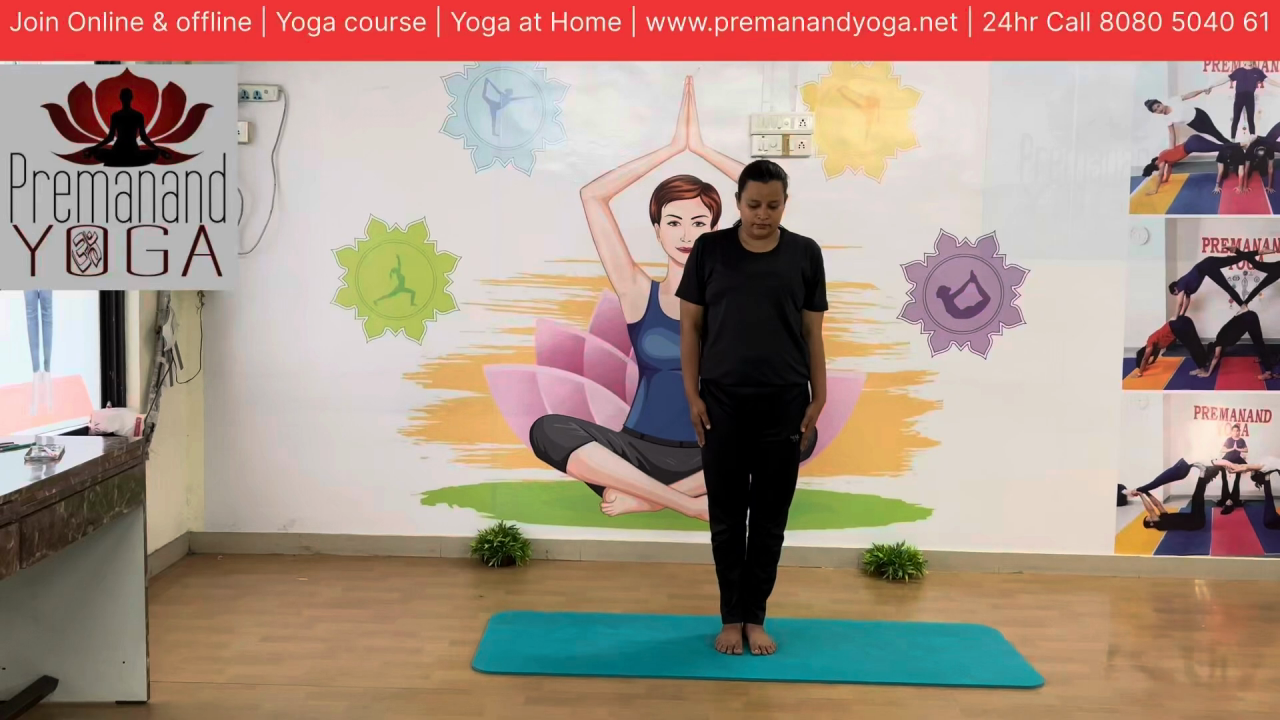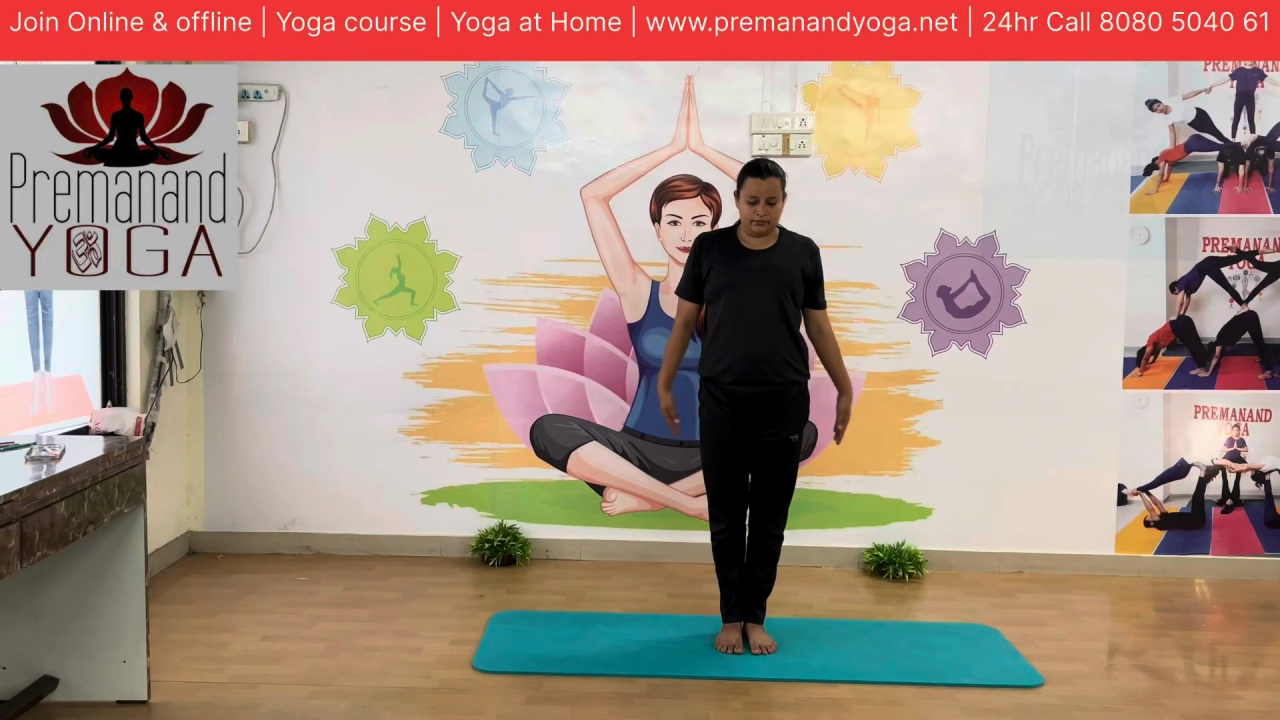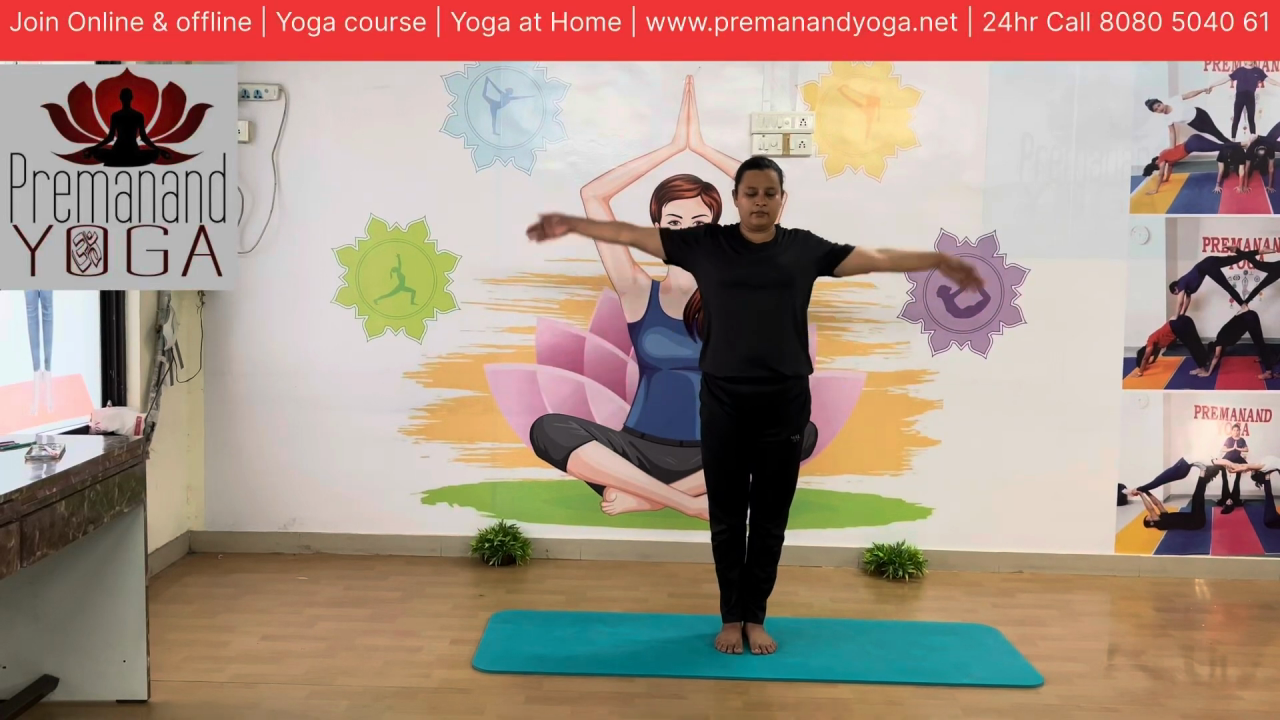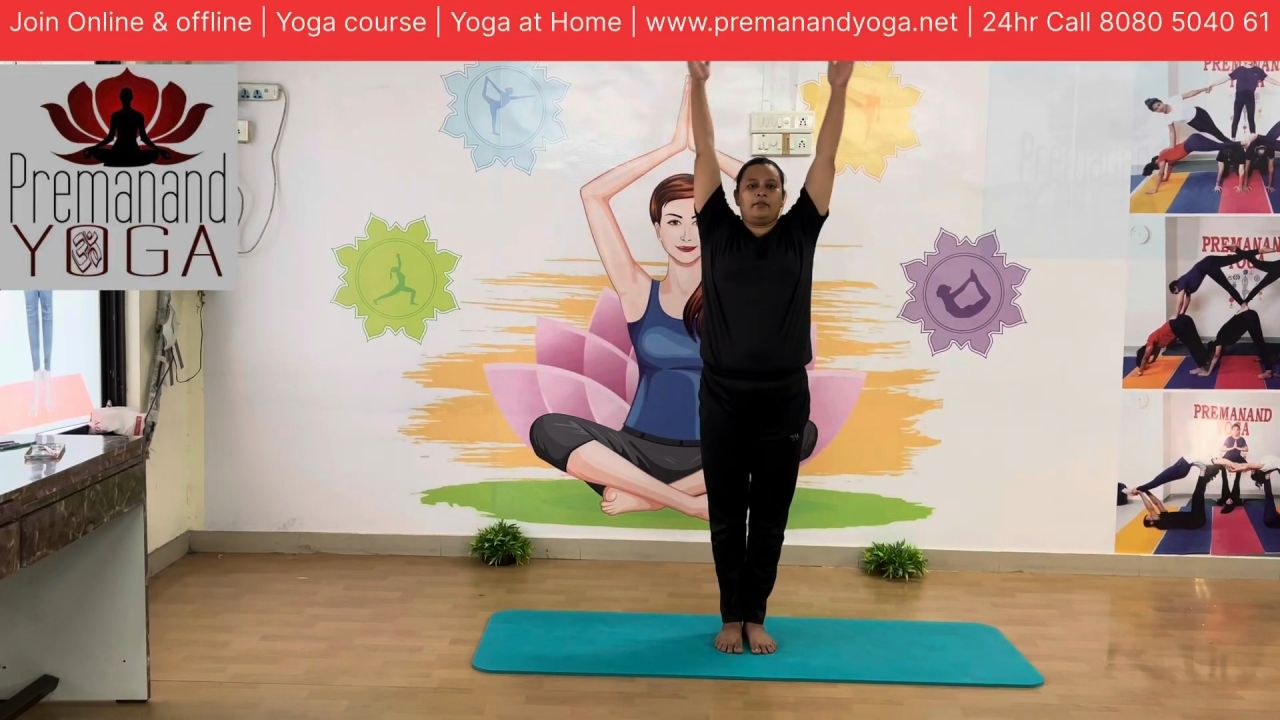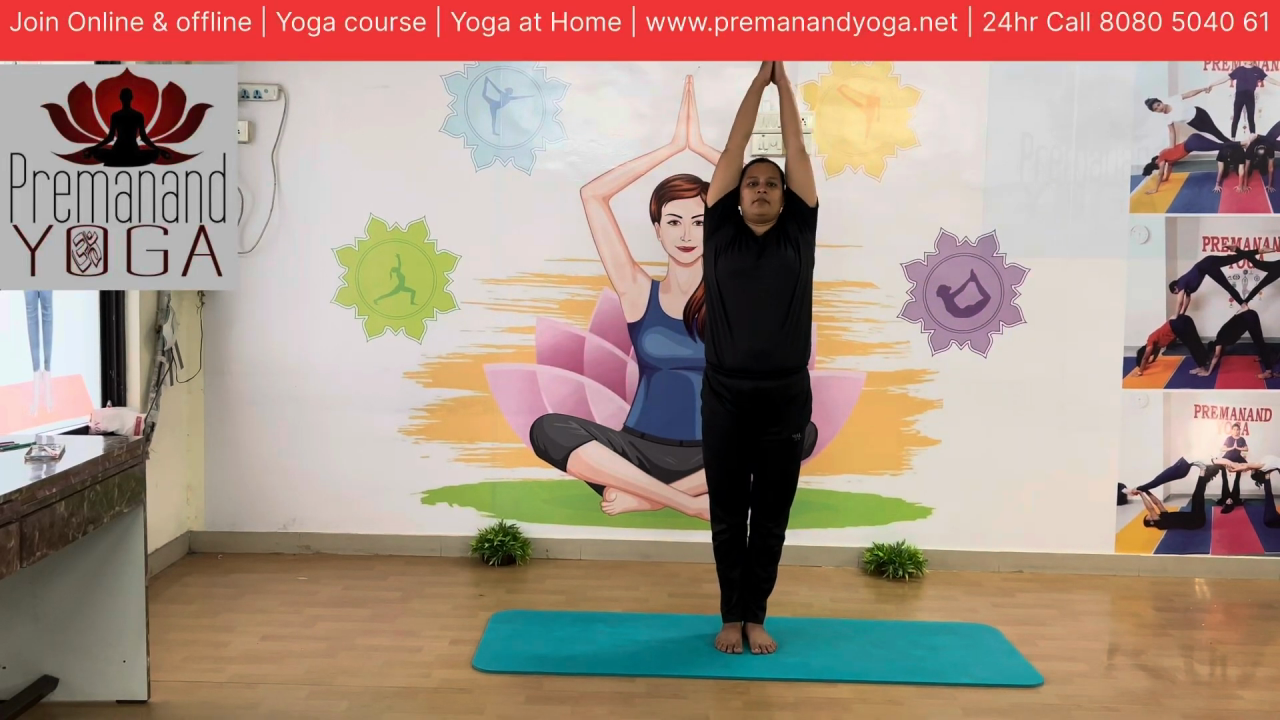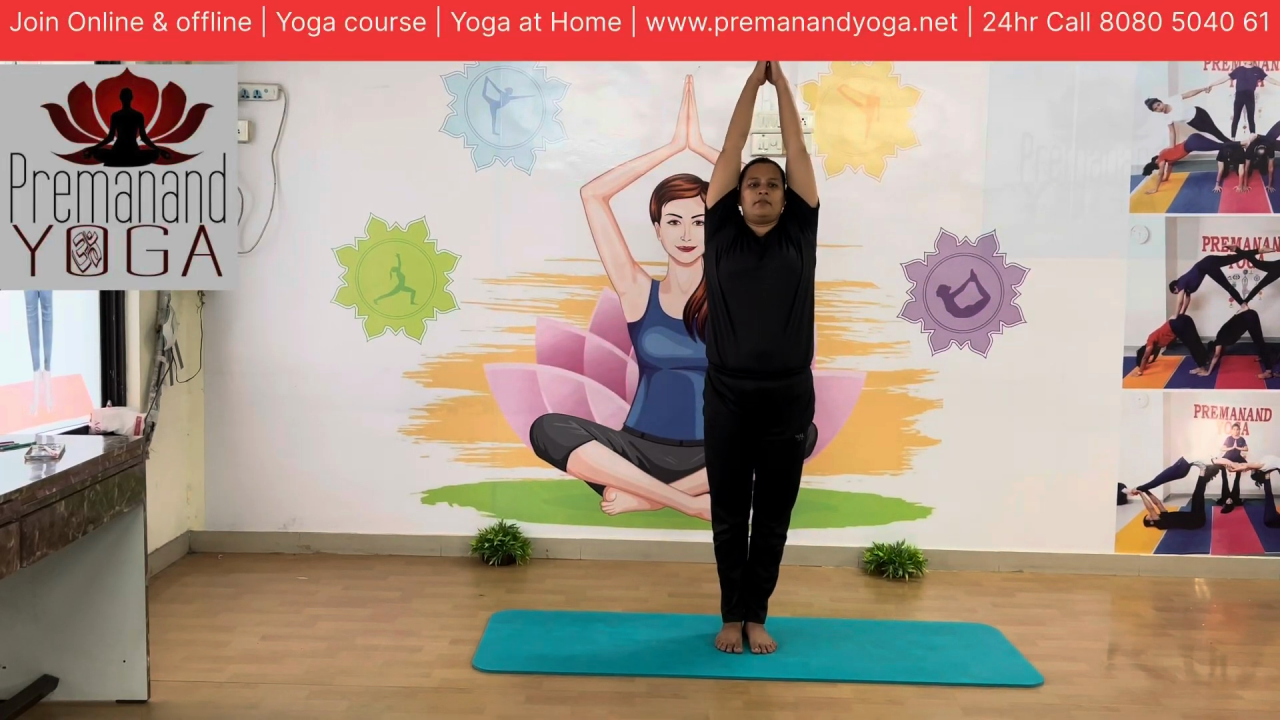
dt=0.5s
person 1, frame 1
left shoulder: (805, 253)
right shoulder: (709, 249)
left elbow: (812, 331)
right elbow: (691, 326)
left wrist: (818, 400)
right wrist: (693, 394)
left hip: (784, 403)
right hip: (722, 401)
left knee: (770, 516)
right knee: (727, 516)
left ankle: (755, 617)
right ankle: (732, 617)
person 1, frame 2
left shoulder: (803, 252)
right shoulder: (708, 247)
left elbow: (819, 327)
right elbow: (686, 321)
left wrist: (844, 389)
right wrist: (665, 383)
left hip: (784, 400)
right hip: (721, 400)
left knee: (770, 516)
right knee: (725, 515)
left ankle: (756, 616)
right ankle: (731, 616)
person 1, frame 3
left shoulder: (804, 247)
right shoulder: (706, 243)
left elbow: (871, 257)
right elbow: (636, 235)
left wrist: (936, 259)
right wrist: (572, 224)
left hip: (785, 398)
right hip: (724, 398)
left knee: (771, 517)
right knee: (727, 515)
left ankle: (755, 615)
right ankle: (731, 616)
person 1, frame 4
left shoulder: (799, 234)
right shoulder: (718, 232)
left elbow: (825, 160)
right elbow: (704, 155)
left wrist: (839, 89)
right wrist: (696, 84)
left hip: (784, 398)
right hip: (723, 397)
left knee: (770, 516)
right knee: (726, 514)
left ankle: (755, 616)
right ankle: (730, 614)
person 1, frame 5
left shoulder: (799, 231)
right shoulder: (721, 231)
left elbow: (798, 151)
right elbow: (733, 150)
left wrist: (784, 82)
right wrist: (757, 82)
left hip: (785, 396)
right hip: (725, 395)
left knee: (771, 516)
right knee: (728, 514)
left ankle: (756, 614)
right ankle: (731, 615)
person 1, frame 6
left shoulder: (800, 232)
right shoulder: (722, 232)
left elbow: (798, 151)
right elbow: (730, 152)
left wrist: (781, 82)
right wrist: (752, 82)
left hip: (788, 397)
right hip: (728, 396)
left knee: (773, 516)
right knee: (729, 514)
left ankle: (756, 615)
right ankle: (731, 615)
person 2, frame 1
right shoulder: (637, 293)
right elbow: (592, 196)
left wrist: (700, 147)
right wrist: (673, 147)
left hip: (709, 457)
right hip: (641, 453)
right knee: (548, 431)
left ankle: (643, 497)
right ankle: (692, 502)
person 2, frame 2
right shoulder: (640, 292)
right elbow: (593, 196)
left wrist: (700, 146)
right wrist: (675, 146)
right hip: (642, 451)
left knee: (802, 433)
right knee: (550, 431)
left ankle: (648, 495)
right ankle: (695, 503)
person 2, frame 3
right shoulder: (638, 292)
right elbow: (593, 196)
left wrist: (700, 146)
right wrist: (673, 147)
right hip: (642, 452)
left knee: (801, 433)
right knee: (548, 430)
left ankle: (646, 497)
right ankle: (694, 503)
person 2, frame 4
right shoulder: (638, 291)
right elbow: (592, 195)
left wrist: (702, 146)
right wrist: (675, 145)
right hip: (641, 451)
left knee: (801, 431)
right knee: (548, 430)
left ankle: (644, 496)
right ankle: (694, 502)
person 2, frame 5
right shoulder: (637, 290)
right elbow: (592, 195)
left wrist: (699, 145)
right wrist: (673, 145)
left hip: (712, 458)
right hip: (641, 452)
left knee: (800, 432)
right knee: (547, 430)
left ankle: (645, 496)
right ankle: (693, 503)
person 2, frame 6
right shoulder: (638, 291)
right elbow: (593, 195)
left wrist: (700, 145)
right wrist: (673, 146)
left hip: (713, 457)
right hip: (642, 452)
left knee: (800, 431)
right knee: (549, 430)
left ankle: (647, 496)
right ankle: (696, 502)
